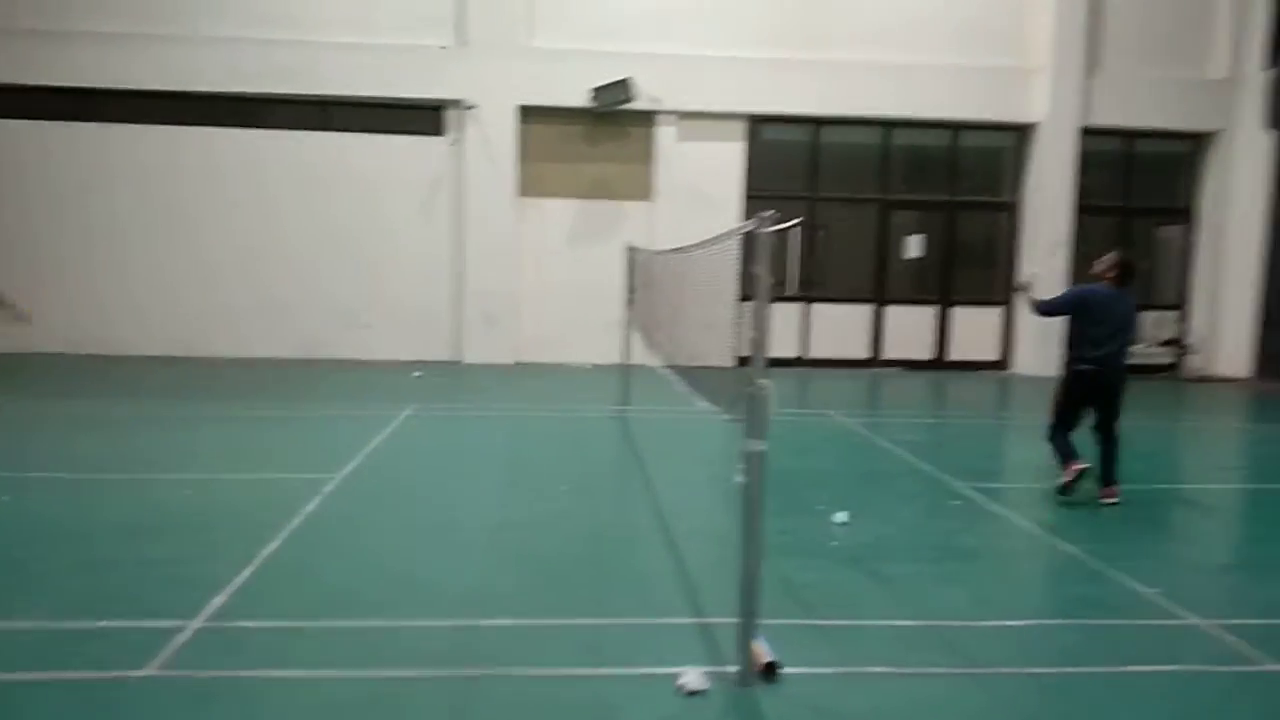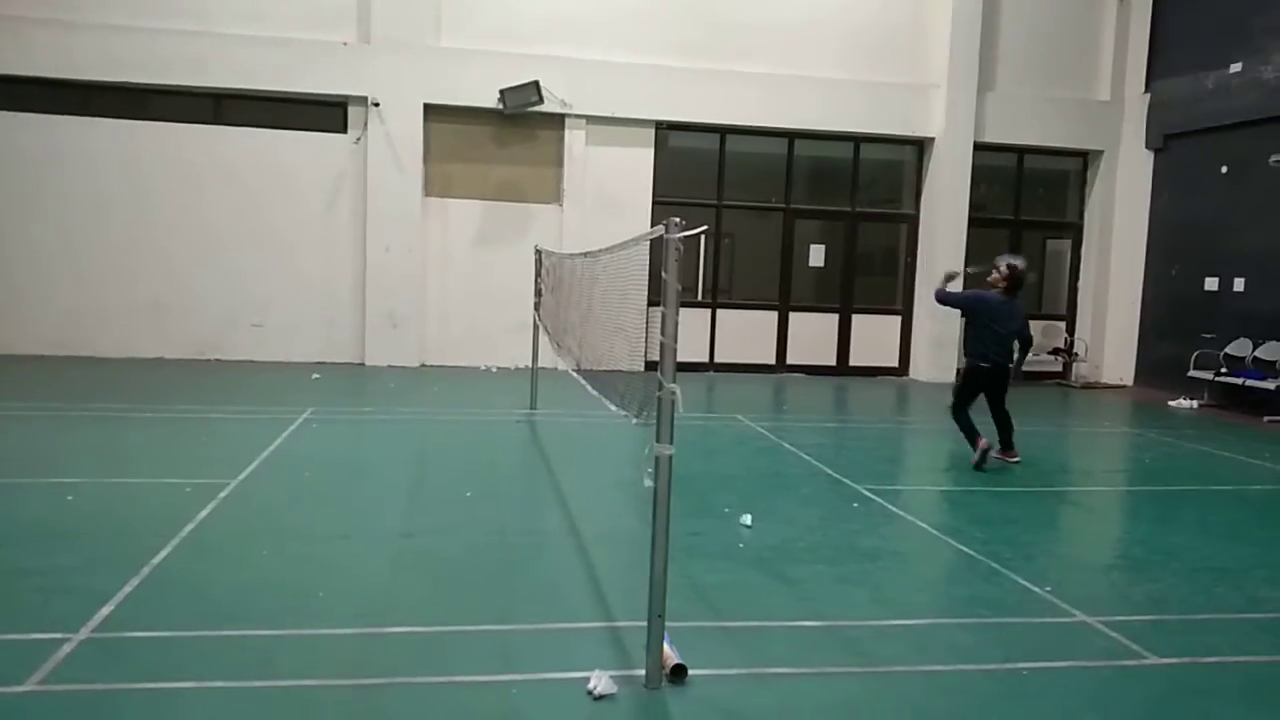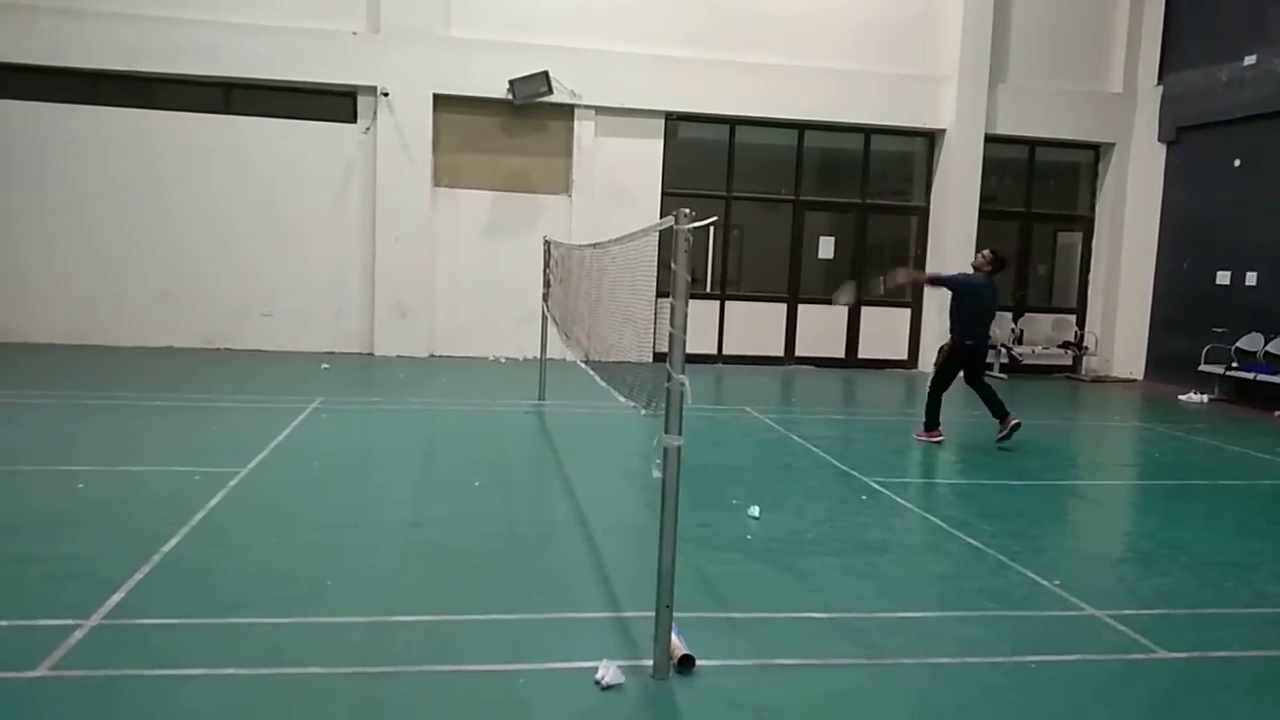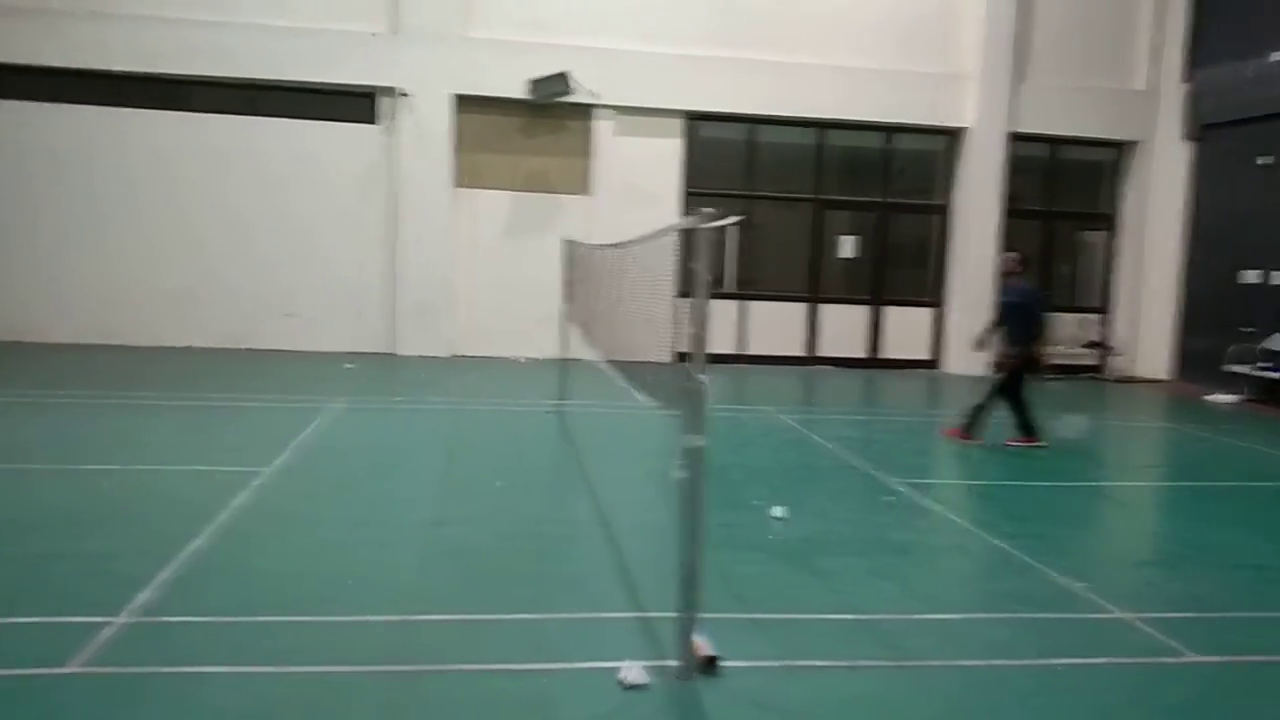
dt=0.5s
person 1, frame 1
left shoulder: (1084, 294)
right shoulder: (1128, 303)
left elbow: (1045, 309)
left wrist: (1025, 293)
left hip: (1083, 372)
right hip: (1114, 375)
left knee: (1059, 427)
right knee: (1106, 429)
left ankle: (1072, 465)
right ankle: (1109, 487)
person 1, frame 2
left shoulder: (979, 298)
right shoulder: (1017, 307)
left elbow: (941, 296)
right elbow: (1027, 341)
left wrist: (945, 280)
right wrist: (1017, 364)
left hip: (977, 366)
right hip: (1001, 368)
left knee: (959, 407)
right knee: (998, 406)
left ankle: (978, 442)
right ankle: (1008, 450)
person 1, frame 3
left shoulder: (967, 282)
right shoulder: (990, 288)
left elbow: (938, 280)
left wrist: (910, 276)
left hip: (962, 344)
right hip: (979, 344)
left knee: (937, 386)
right knee: (978, 383)
left ankle: (931, 430)
right ankle: (1006, 419)
person 1, frame 4
left shoulder: (1026, 290)
right shoulder: (1008, 288)
left elbow: (1038, 323)
left wrist: (1037, 350)
right wrist: (986, 335)
left hip: (1022, 351)
right hip: (1013, 349)
left knee: (998, 388)
right knee: (1012, 393)
left ankle: (968, 430)
right ankle: (1030, 435)
